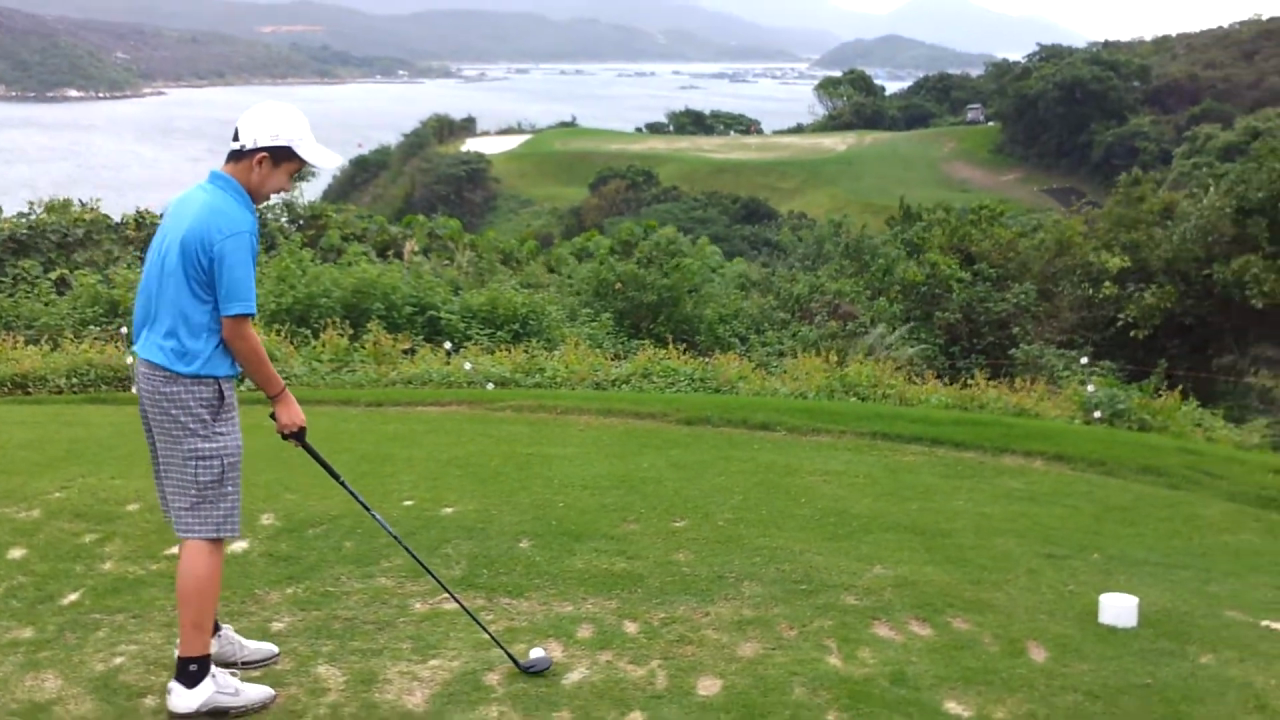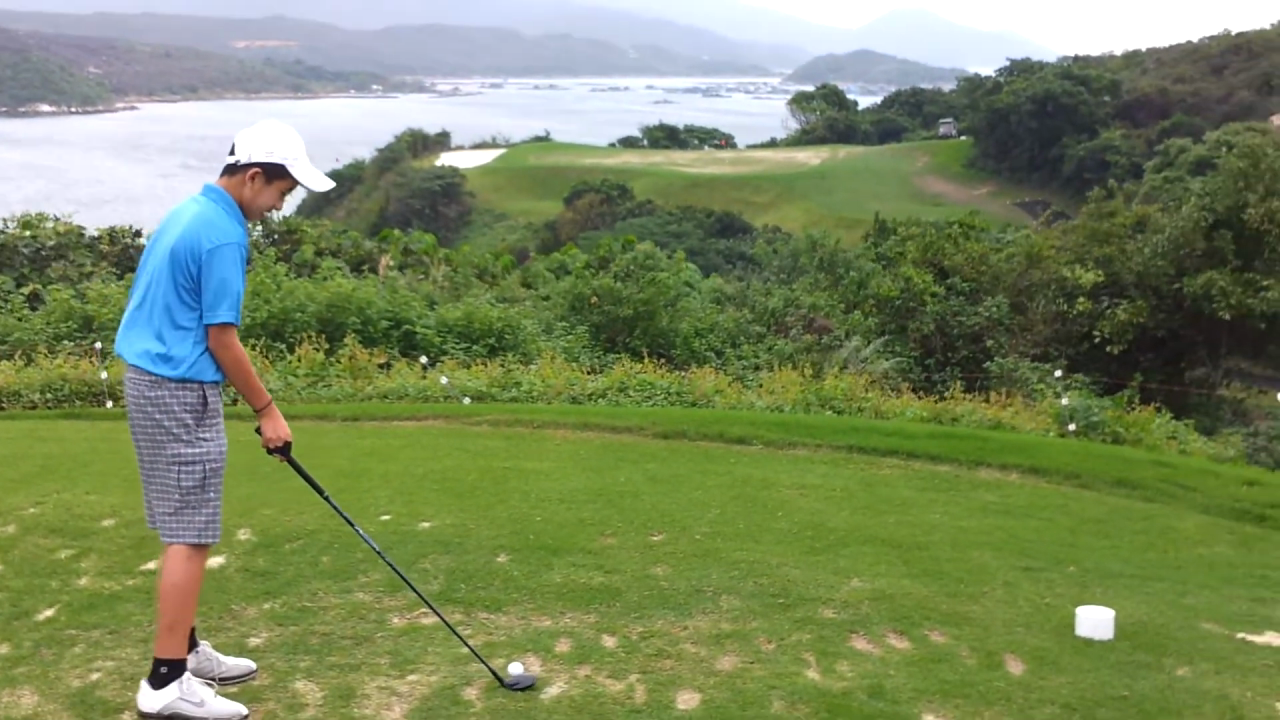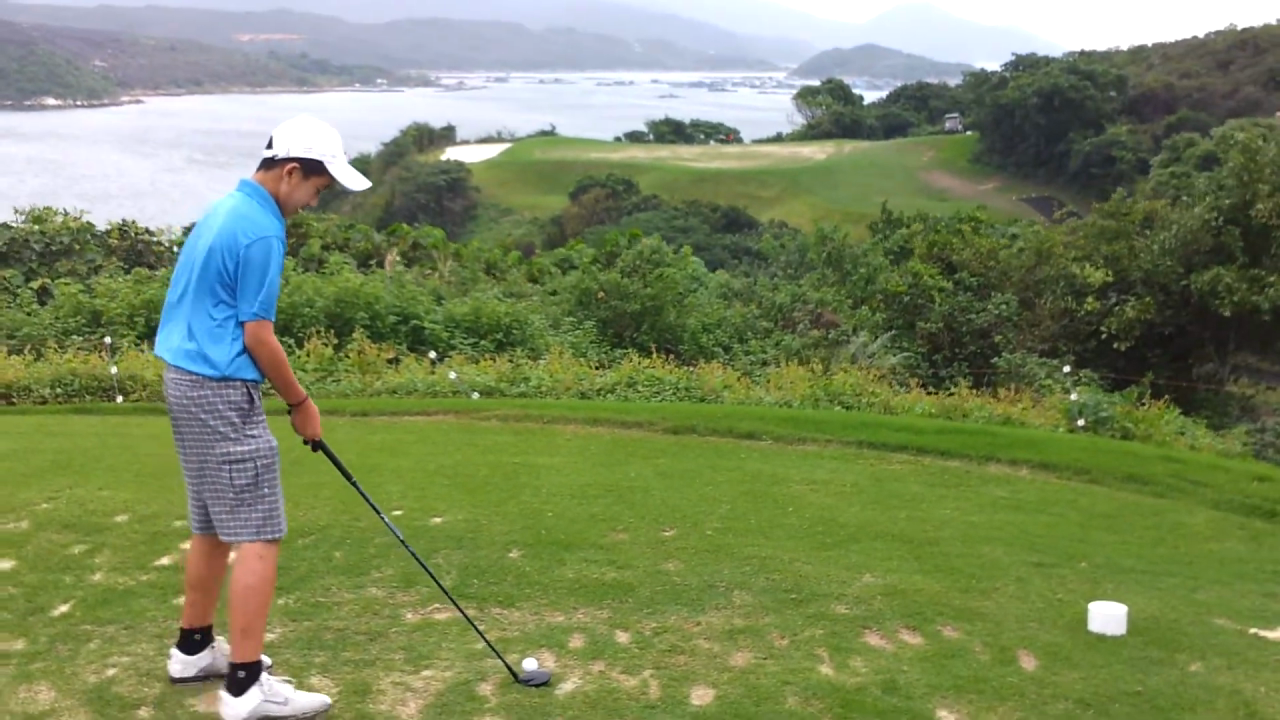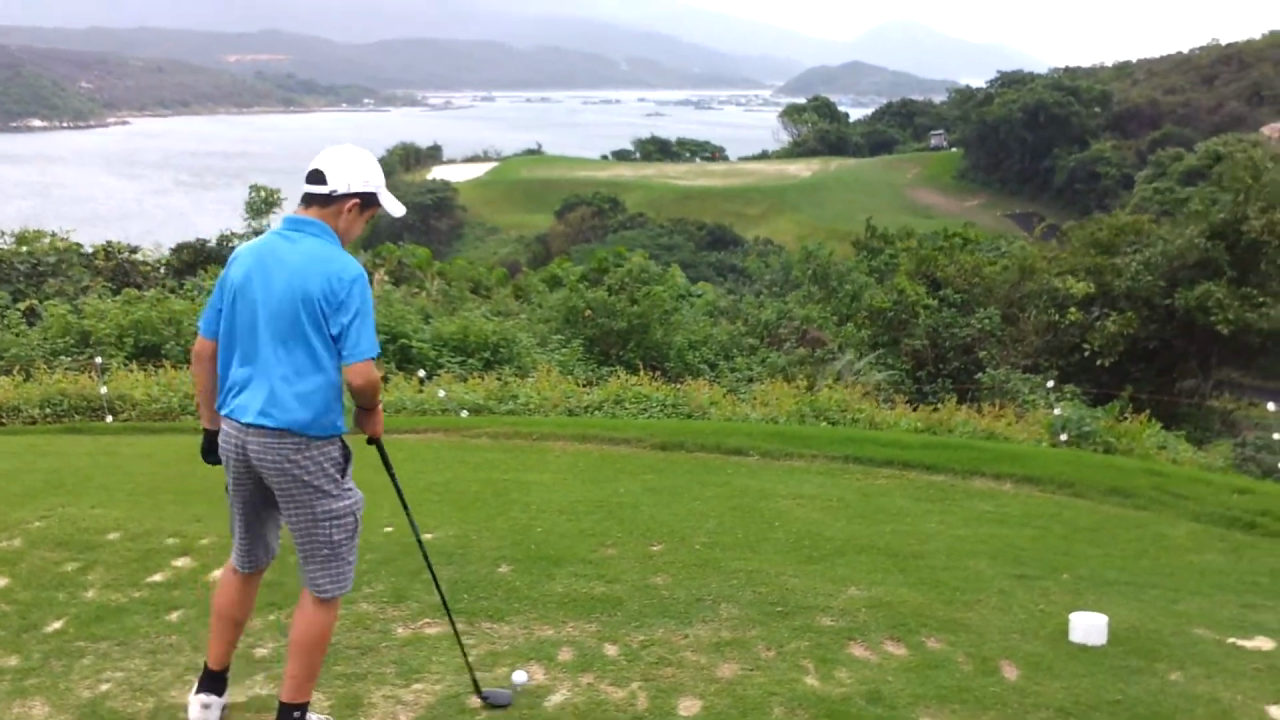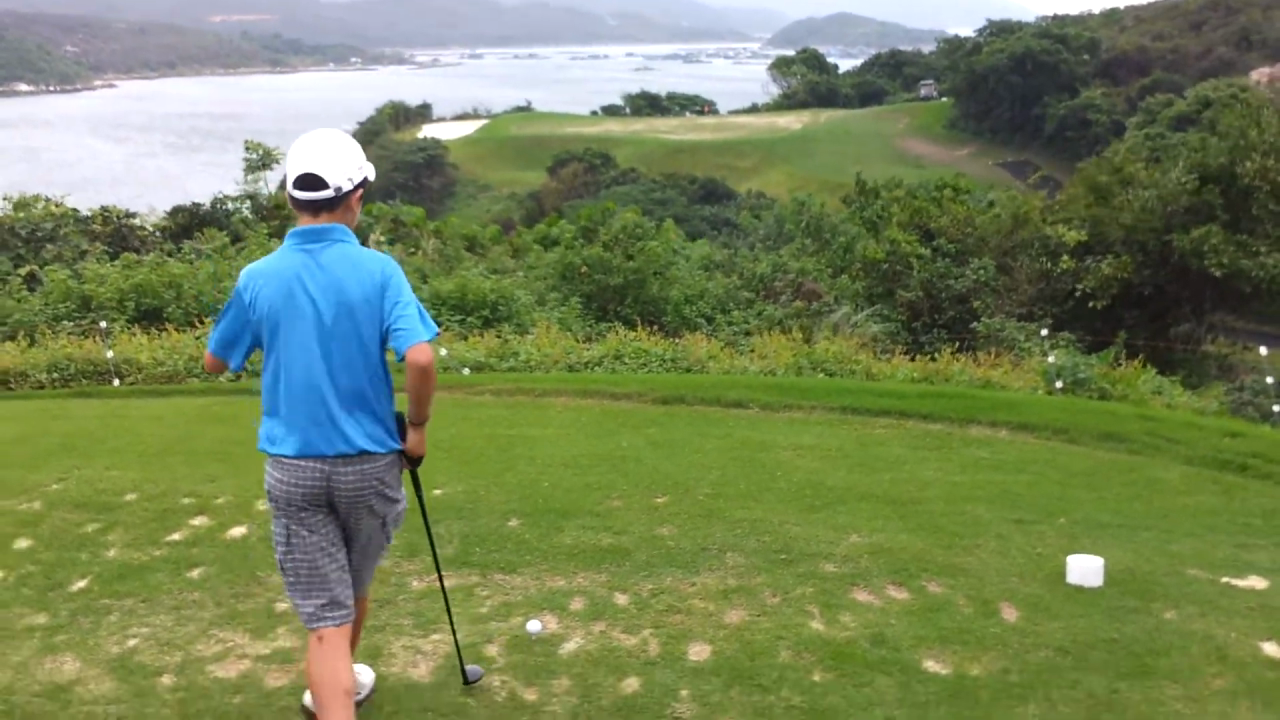
dt=0.4s
person 1, frame 1
left shoulder: (190, 200)
right shoulder: (233, 223)
right elbow: (236, 329)
right wrist: (282, 397)
left hip: (159, 372)
right hip: (194, 386)
left knee: (198, 521)
right knee: (205, 530)
left ankle: (205, 634)
person 1, frame 2
left shoulder: (185, 212)
right shoulder: (223, 234)
right elbow: (222, 341)
right wrist: (267, 410)
left hip: (149, 381)
right hip: (179, 393)
left knee: (183, 528)
right knee: (191, 536)
left ankle: (182, 648)
person 1, frame 3
left shoulder: (223, 210)
right shoulder: (261, 231)
right elbow: (259, 336)
right wrist: (301, 405)
left hip: (186, 381)
right hip: (220, 393)
left knee: (214, 529)
right knee: (257, 536)
left ankle: (195, 646)
person 1, frame 4
left shoulder: (244, 256)
right shoulder: (344, 273)
left elbow: (203, 351)
right elbow: (362, 374)
left wrist: (211, 425)
right wrist: (372, 412)
left hip: (239, 435)
right hip: (308, 444)
left knee: (245, 561)
right knee: (322, 587)
person 1, frame 5
left shoulder: (257, 278)
right shoulder: (378, 270)
left elbow: (217, 361)
right elbow: (420, 360)
right wrist: (417, 425)
left hip: (292, 468)
right hip: (369, 460)
left knee: (326, 617)
right knee: (354, 579)
